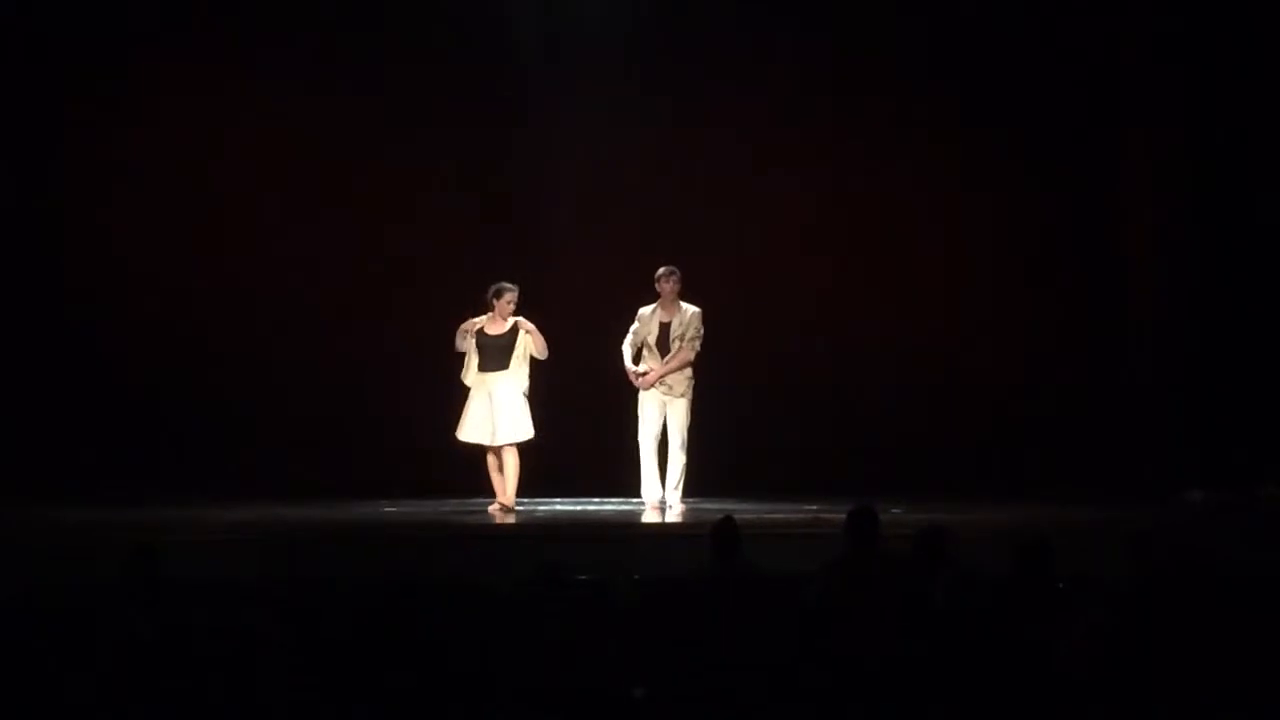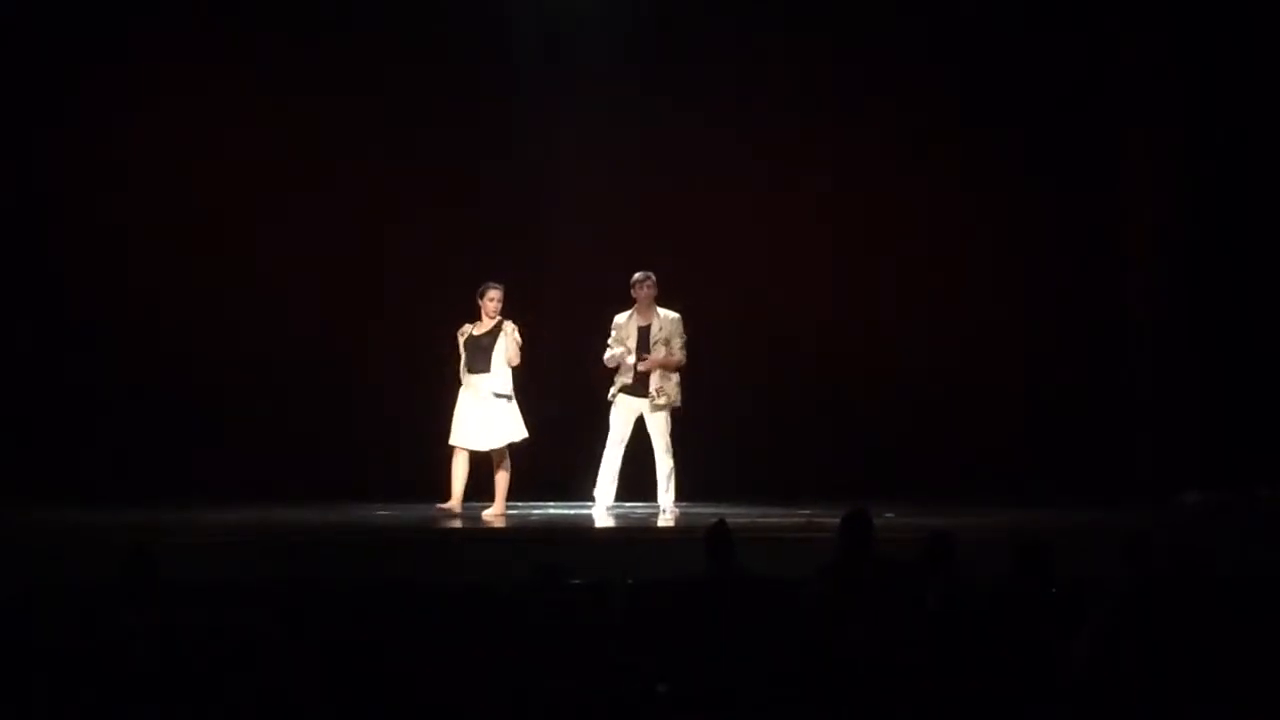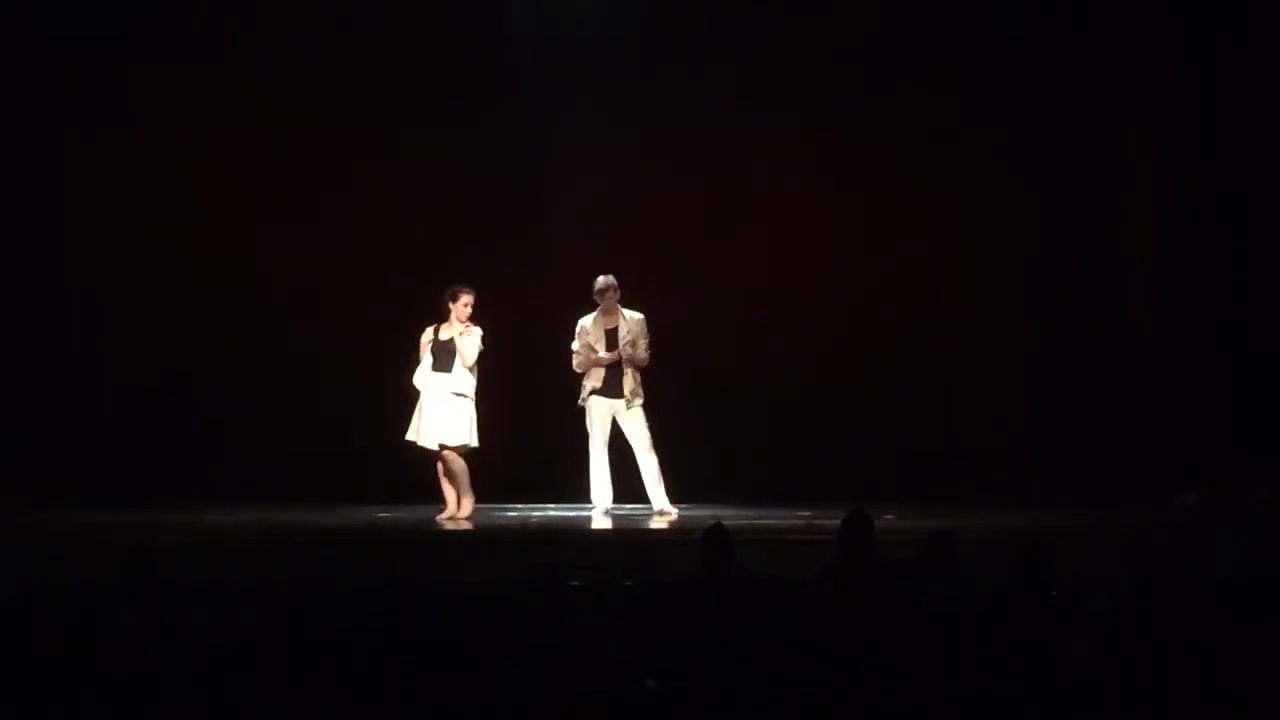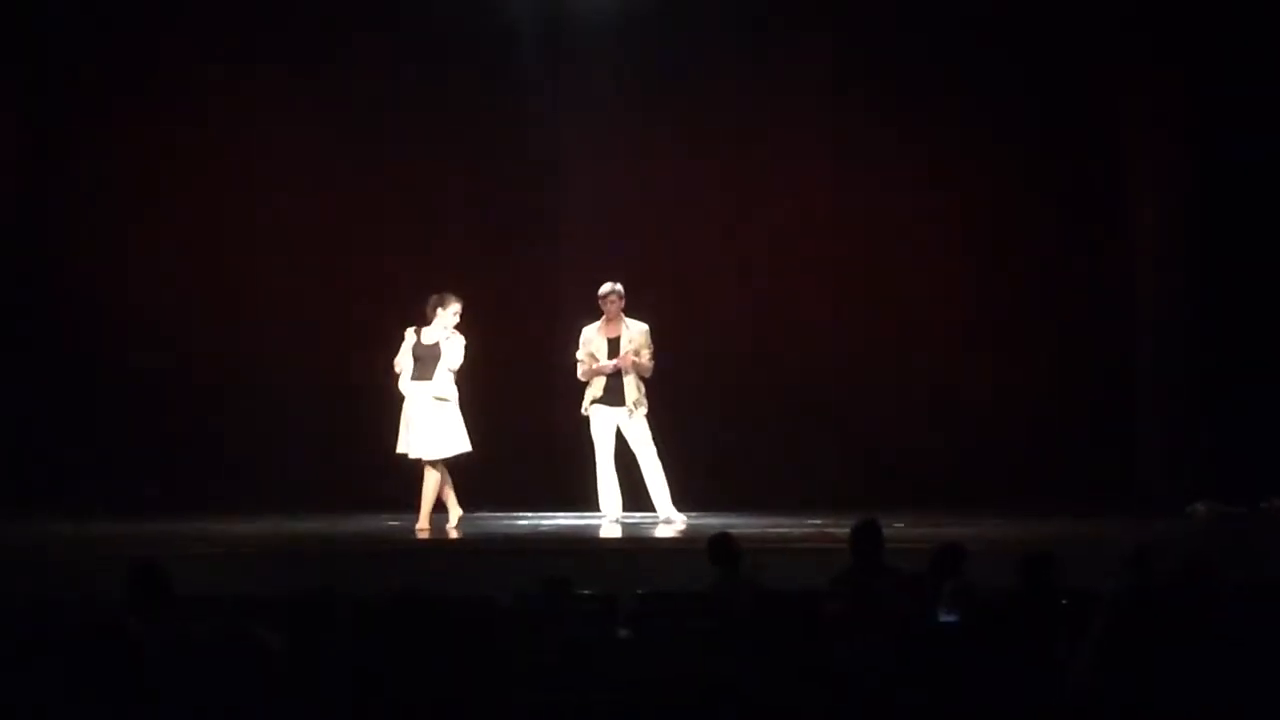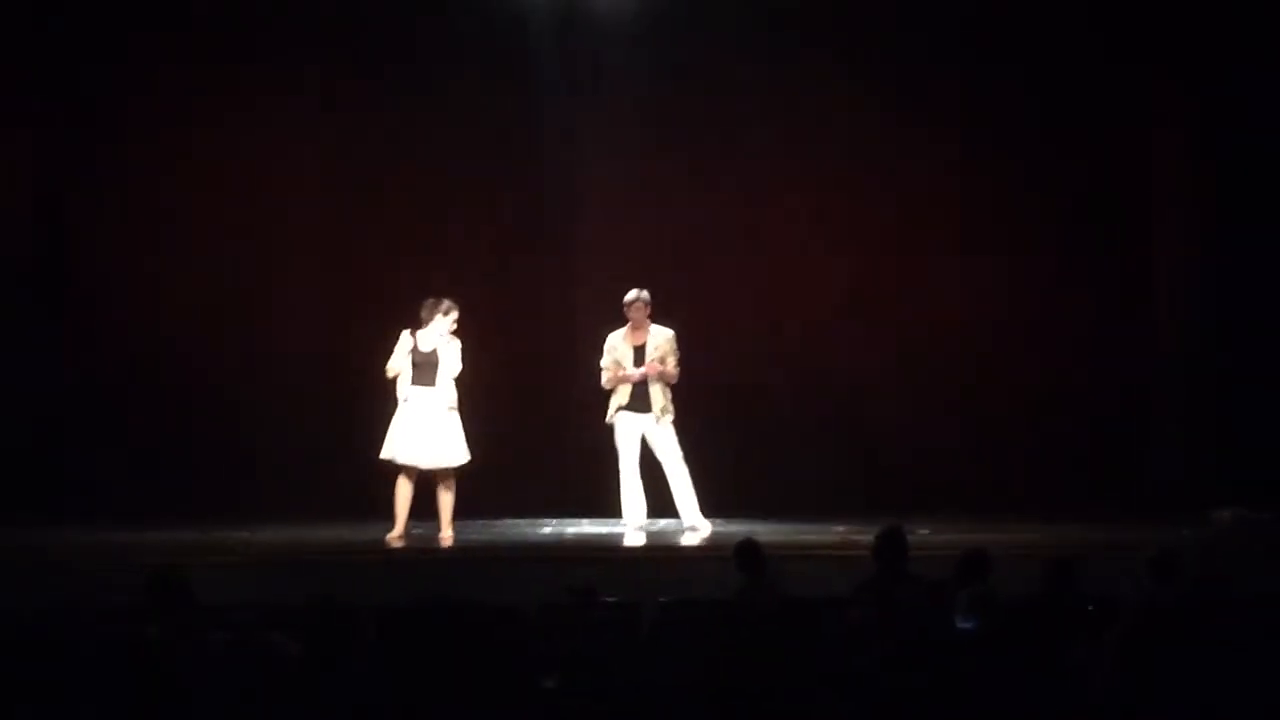
dt=0.7s
person 1, frame 1
left shoulder: (692, 315)
right shoulder: (645, 314)
left elbow: (688, 353)
right elbow: (629, 343)
left wrist: (657, 372)
right wrist: (628, 365)
left hip: (679, 385)
right hip: (650, 384)
left knee: (677, 443)
right knee: (648, 438)
left ankle: (673, 498)
right ankle: (652, 496)
person 1, frame 2
left shoulder: (671, 320)
right shoulder: (621, 321)
left elbow: (680, 358)
right elbow: (610, 356)
left wrist: (658, 362)
right wrist: (613, 356)
left hip: (658, 394)
right hip: (626, 392)
left knee: (663, 448)
right knee: (614, 445)
left ankle: (666, 503)
right ankle: (602, 501)
person 1, frame 3
left shoulder: (636, 320)
right shoulder: (585, 325)
left elbow: (645, 358)
right elbow: (577, 364)
left wrist: (632, 355)
right wrist: (596, 359)
left hip: (627, 395)
right hip: (597, 395)
left knee: (645, 446)
right knee: (598, 449)
left ankle: (660, 503)
right ankle: (601, 504)
person 1, frame 4
left shoulder: (639, 330)
right shoulder: (589, 333)
left elbow: (648, 370)
right elbow: (581, 373)
left wrist: (634, 362)
right wrist: (598, 368)
left hip: (630, 404)
right hip: (600, 404)
left knee: (648, 455)
right knee: (604, 458)
left ankle: (666, 510)
right ankle: (611, 512)
person 1, frame 5
left shoulder: (665, 336)
right shoulder: (614, 340)
left elbow: (674, 376)
right elbow: (606, 380)
left wrist: (660, 371)
right wrist: (625, 375)
left hip: (656, 411)
right hip: (626, 411)
left knee: (675, 462)
right knee: (628, 466)
left ankle: (692, 518)
right ankle: (635, 520)
person 2, frame 1
left shoulder: (519, 328)
right shoulder: (479, 324)
left elbow: (542, 354)
right elbow: (461, 348)
left wrist: (533, 330)
right wrist: (462, 331)
left hip: (507, 387)
right hip: (481, 387)
left knee: (507, 444)
right knee: (490, 446)
left ankle: (510, 498)
right ankle: (499, 496)
person 2, frame 2
left shoulder: (504, 328)
right shoulder: (472, 329)
left elbow: (514, 360)
left wrist: (511, 335)
right wrist: (460, 339)
left hip: (493, 392)
right hip: (469, 391)
left knee: (498, 450)
right knee: (460, 447)
left ankle: (499, 504)
right ankle: (456, 500)
person 2, frame 3
left shoulder: (472, 332)
right shoulder: (434, 330)
left elbow: (468, 361)
right elbow: (426, 362)
left wrist: (458, 335)
right wrist: (424, 344)
left hip: (456, 394)
right hip: (433, 393)
left knee: (450, 449)
right knee: (440, 453)
left ankle: (467, 496)
right ankle: (453, 505)
person 2, frame 4
left shoulder: (455, 339)
right shoulder: (414, 333)
left elbow: (453, 364)
right elbow: (398, 367)
left wrist: (443, 338)
right wrist: (408, 343)
left hip: (439, 401)
right hip: (415, 400)
left knee: (432, 462)
right knee: (433, 462)
left ankle: (424, 519)
right ankle: (453, 507)
person 2, frame 5
left shoulder: (452, 343)
right shoulder: (409, 337)
left elbow: (453, 372)
right elbow: (391, 371)
left wrist: (442, 344)
right wrist: (405, 349)
left hip: (440, 408)
right hip: (413, 407)
left knee: (444, 471)
right knee: (407, 469)
left ankle: (446, 528)
right ankle: (399, 527)
